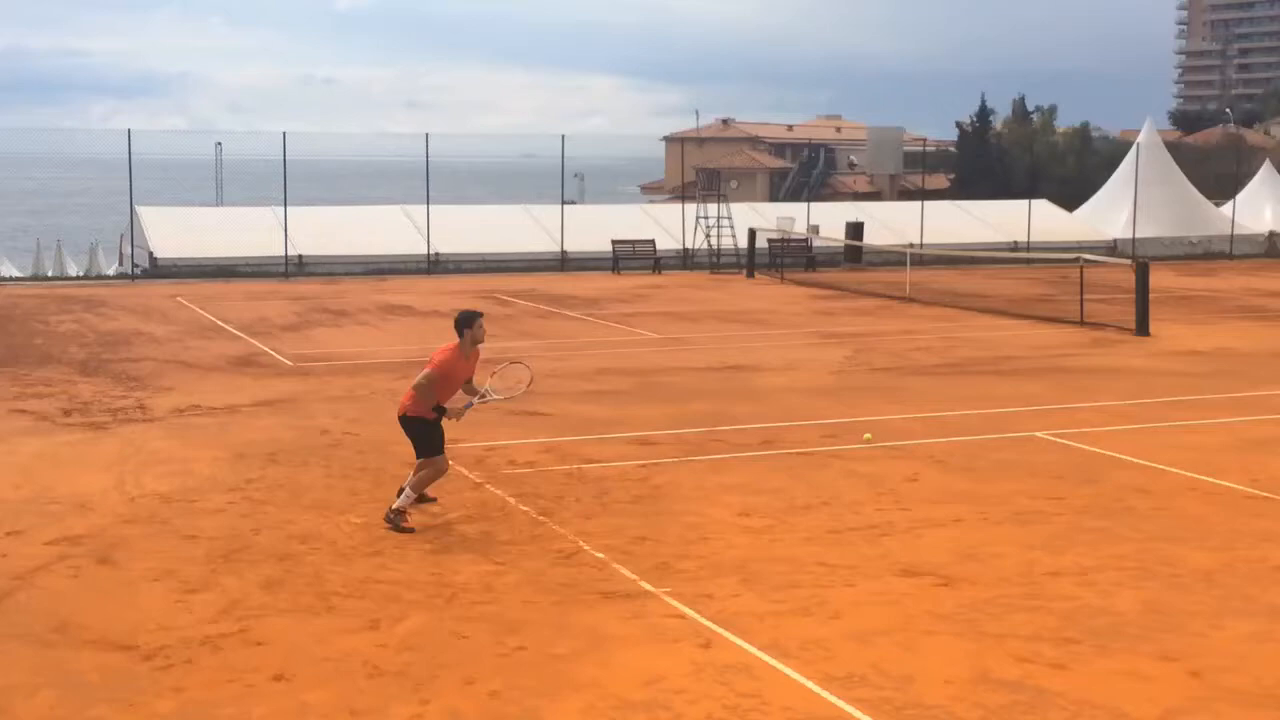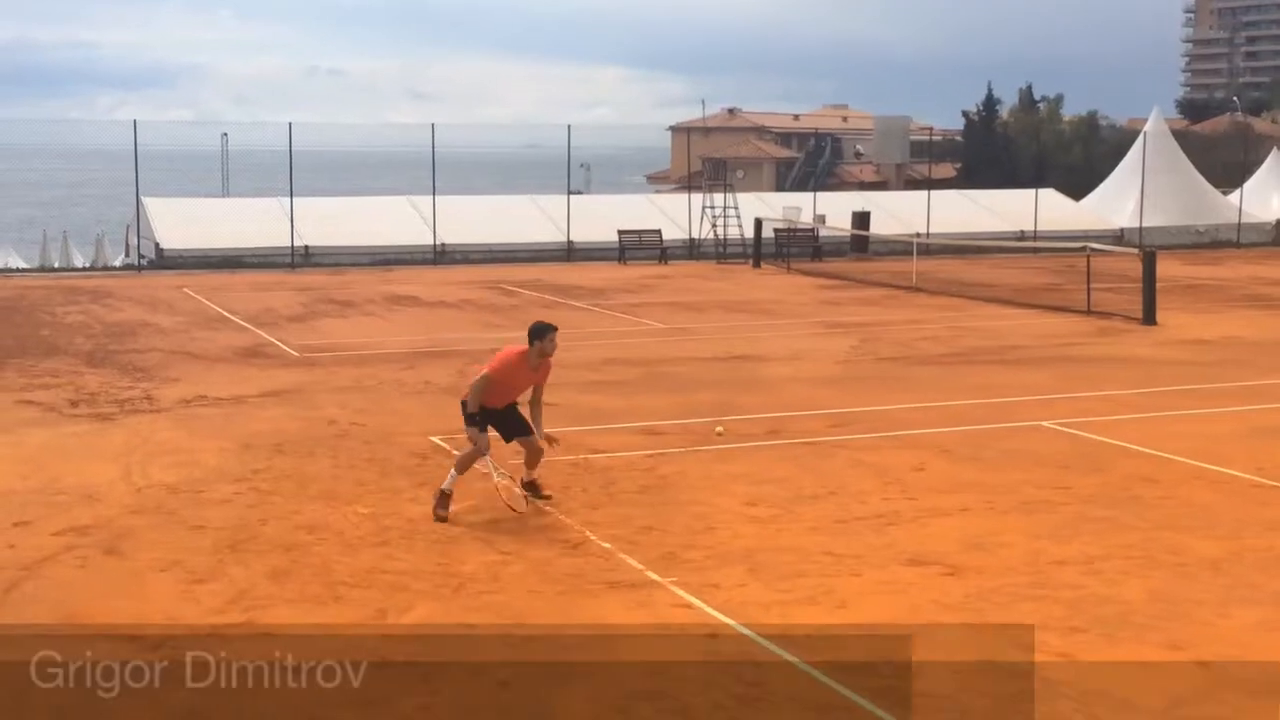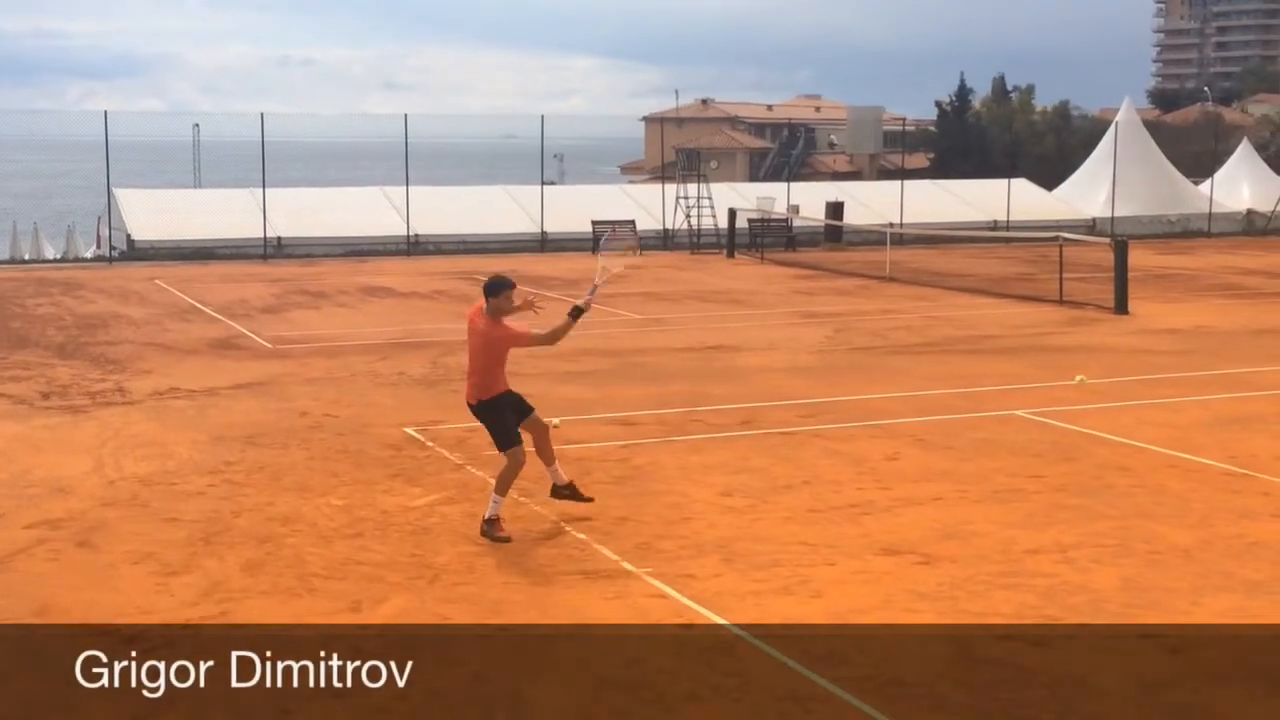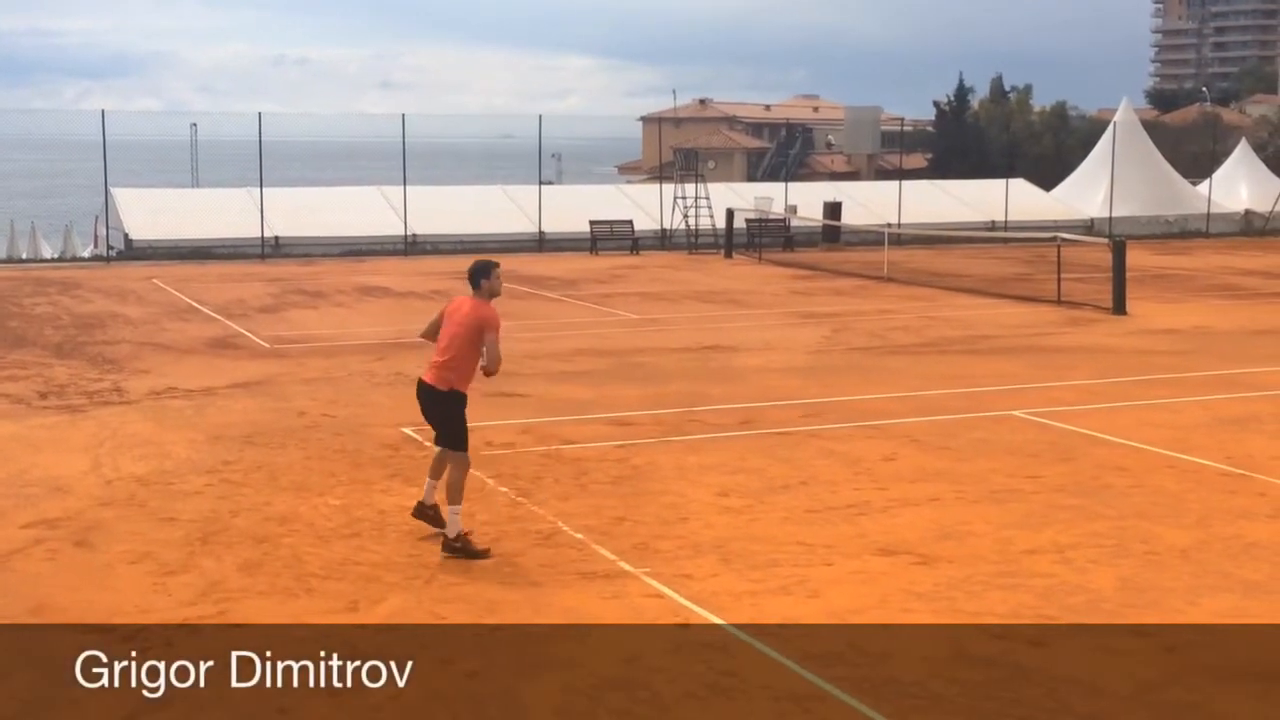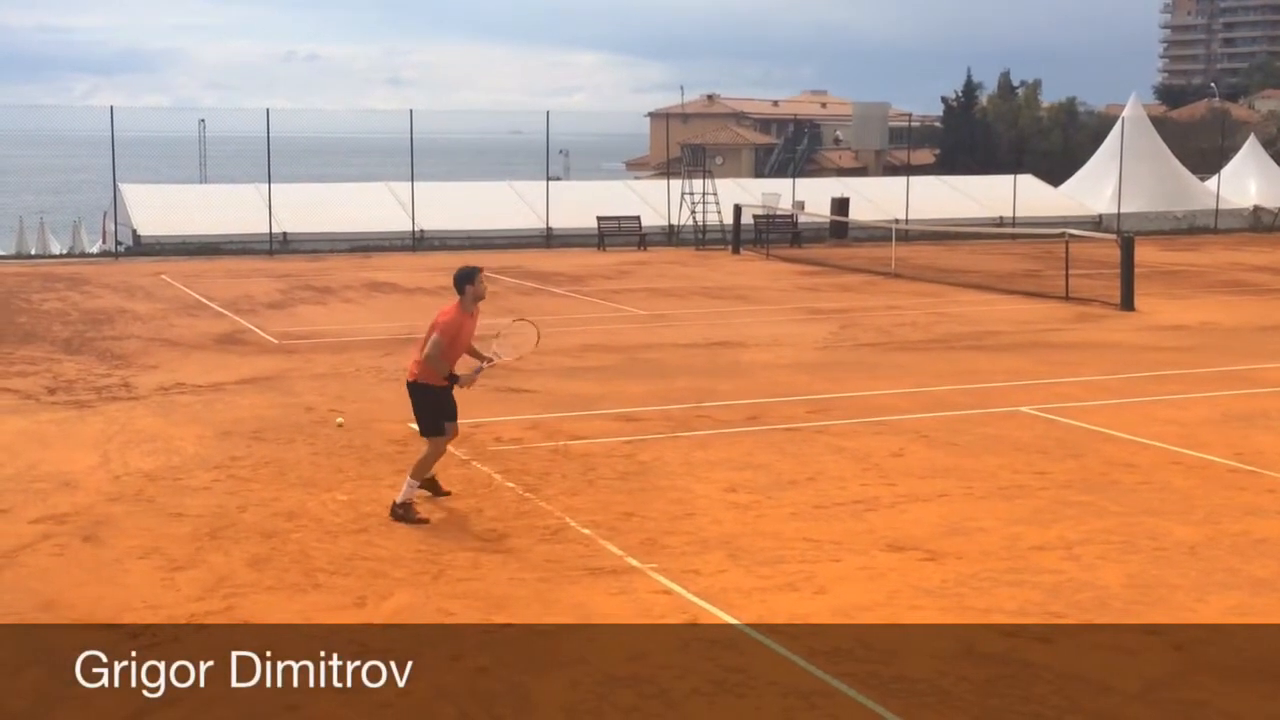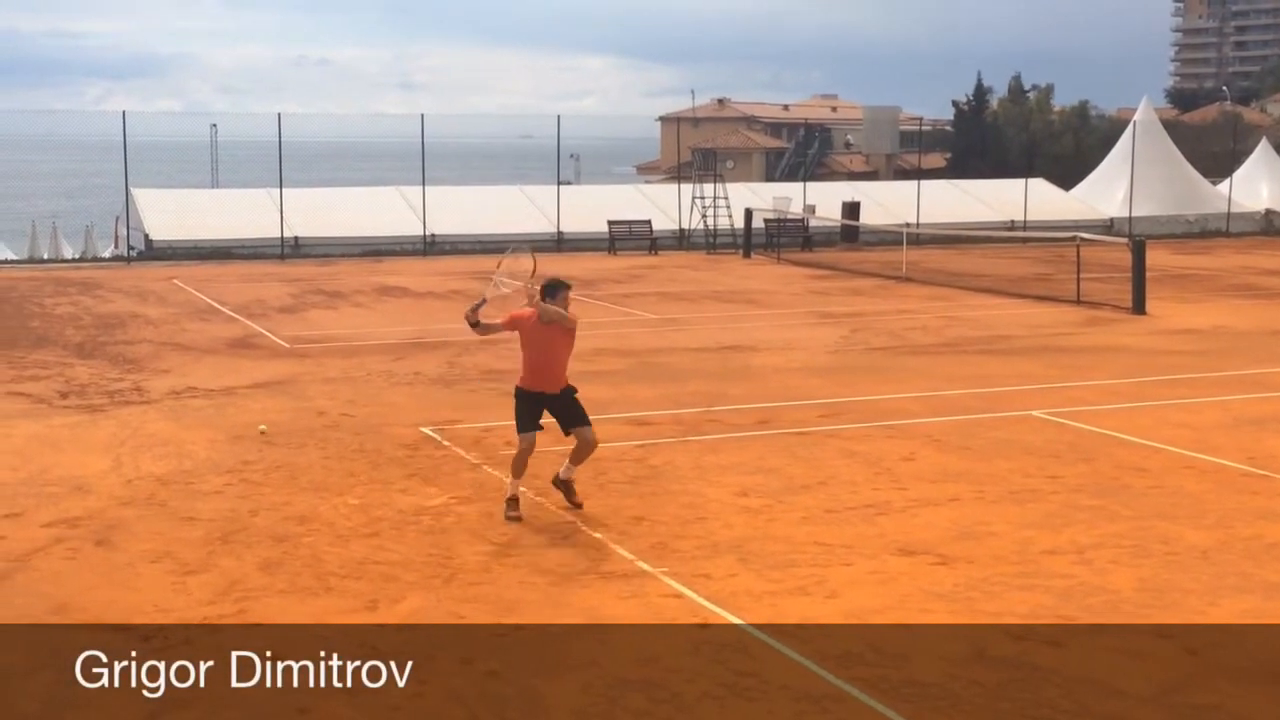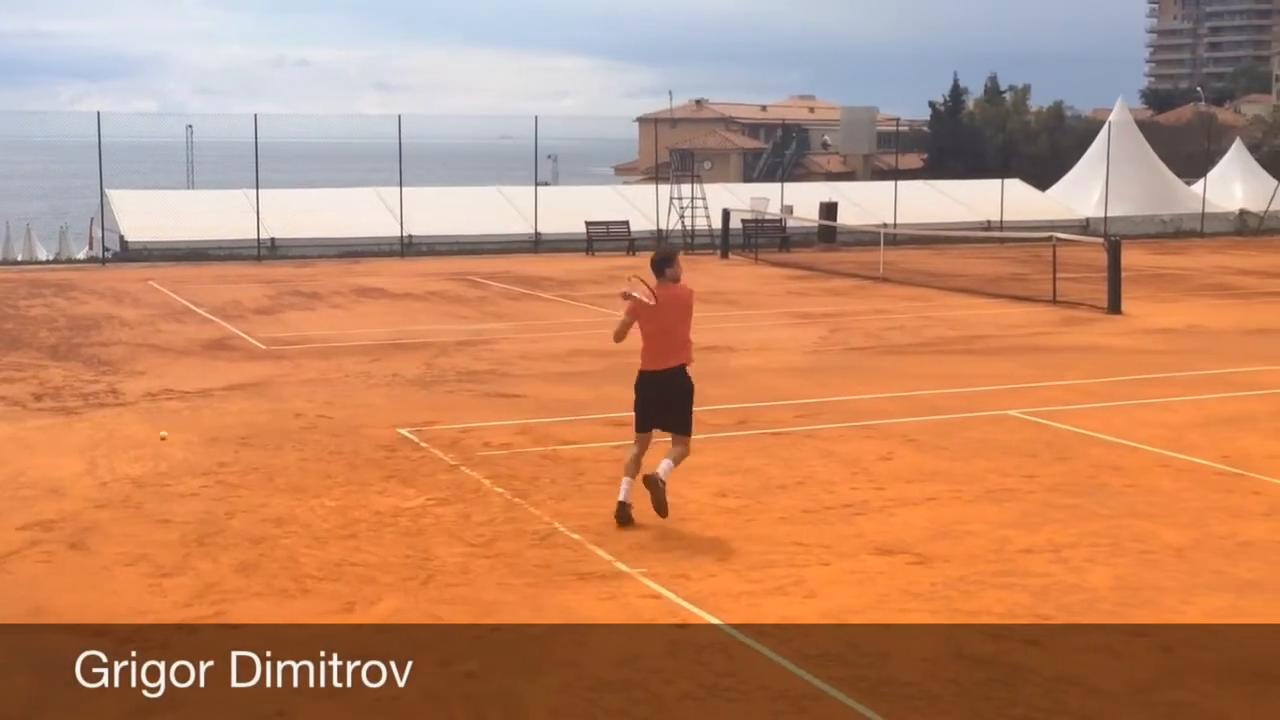
dt=0.7s
person 1, frame 1
left shoulder: (473, 354)
right shoulder: (447, 357)
left elbow: (468, 385)
right elbow: (418, 386)
left wrist: (478, 393)
right wrist: (443, 410)
left hip: (430, 413)
right hip: (414, 413)
left knee: (433, 461)
right knee: (440, 466)
left ankle: (412, 490)
right ankle: (397, 511)
person 1, frame 2
left shoulder: (545, 365)
right shoulder: (510, 359)
left elbow: (535, 401)
right elbow: (476, 385)
left wrist: (539, 430)
right wrist: (472, 424)
left hip: (504, 404)
right hip: (478, 401)
left knee: (535, 449)
right knee: (480, 447)
left ankle: (528, 480)
right ankle: (445, 491)
person 1, frame 3
left shoulder: (479, 309)
right shoulder: (500, 333)
right elbow: (549, 339)
left wrist: (514, 307)
right wrist: (575, 314)
left hip: (497, 392)
right hip: (485, 401)
left knee: (540, 428)
right knee: (517, 457)
left ankle: (561, 485)
right ankle: (490, 520)
person 1, frame 4
left shoulder: (456, 304)
right shoulder: (488, 315)
left elbow: (426, 333)
right elbow: (493, 364)
right wrist: (486, 366)
left hip: (428, 386)
right hip: (447, 392)
left knee: (449, 448)
right knee: (460, 462)
left ankle: (427, 504)
right ankle: (454, 537)
person 1, frame 5
left shoulder: (473, 311)
right shoulder: (450, 318)
right elbow: (429, 357)
left wrist: (480, 357)
right wrist: (455, 378)
left hip: (442, 383)
right hip: (423, 382)
left knee: (451, 432)
right knee: (437, 445)
left ankle: (425, 477)
right ankle: (402, 503)
person 1, frame 6
left shoulder: (568, 322)
right shoulder: (522, 318)
left elbow: (564, 318)
right elbow: (484, 331)
left wrist: (539, 304)
right wrist: (474, 320)
left hip: (560, 391)
right hip: (528, 392)
left knee: (589, 441)
right knee: (527, 445)
left ankle: (564, 478)
right ankle: (512, 497)
person 1, frame 7
left shoulder: (639, 301)
right shoulder: (685, 294)
left elbow: (618, 337)
left hip: (646, 377)
right hip: (674, 378)
left knee: (641, 443)
right knee: (682, 443)
left ankle: (623, 504)
right ankle: (659, 477)
